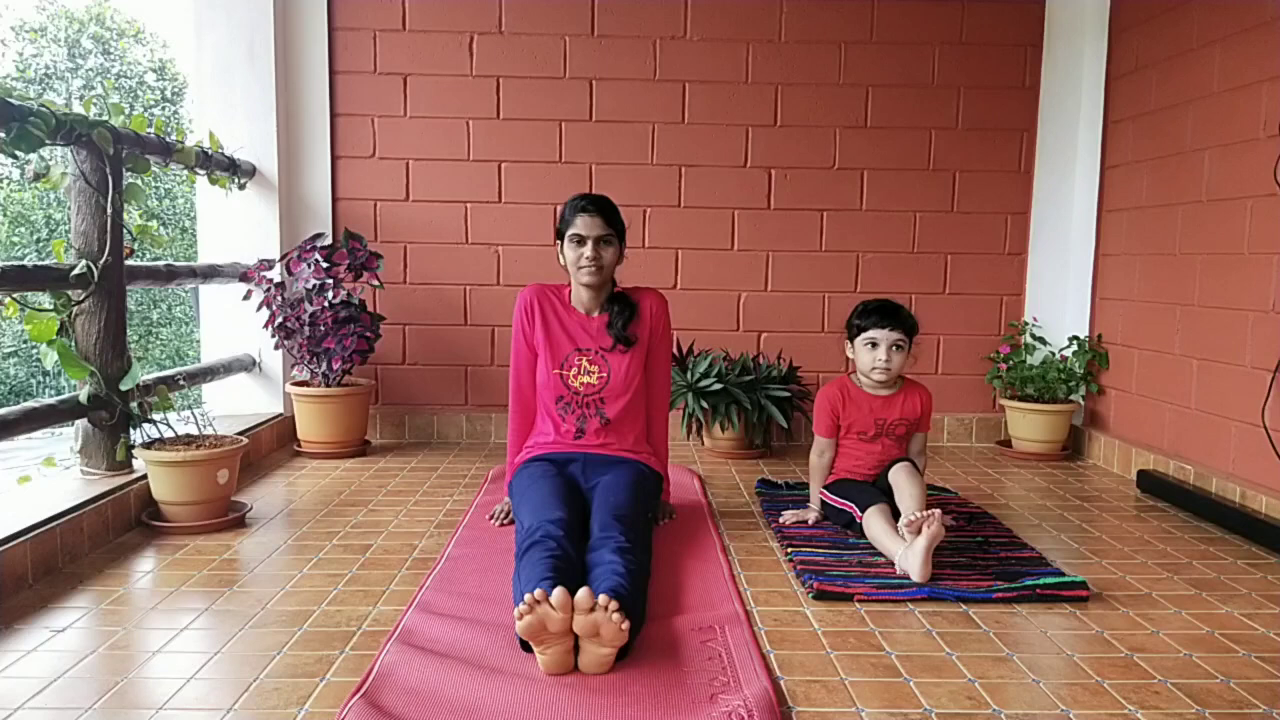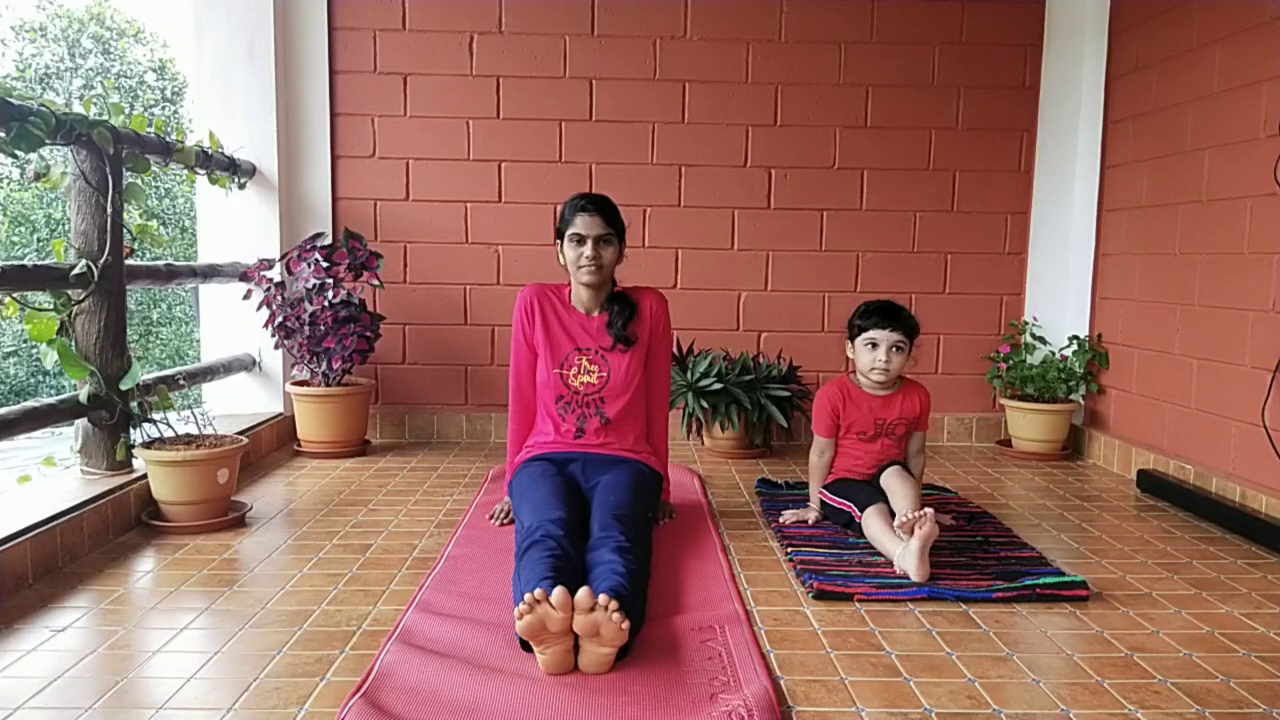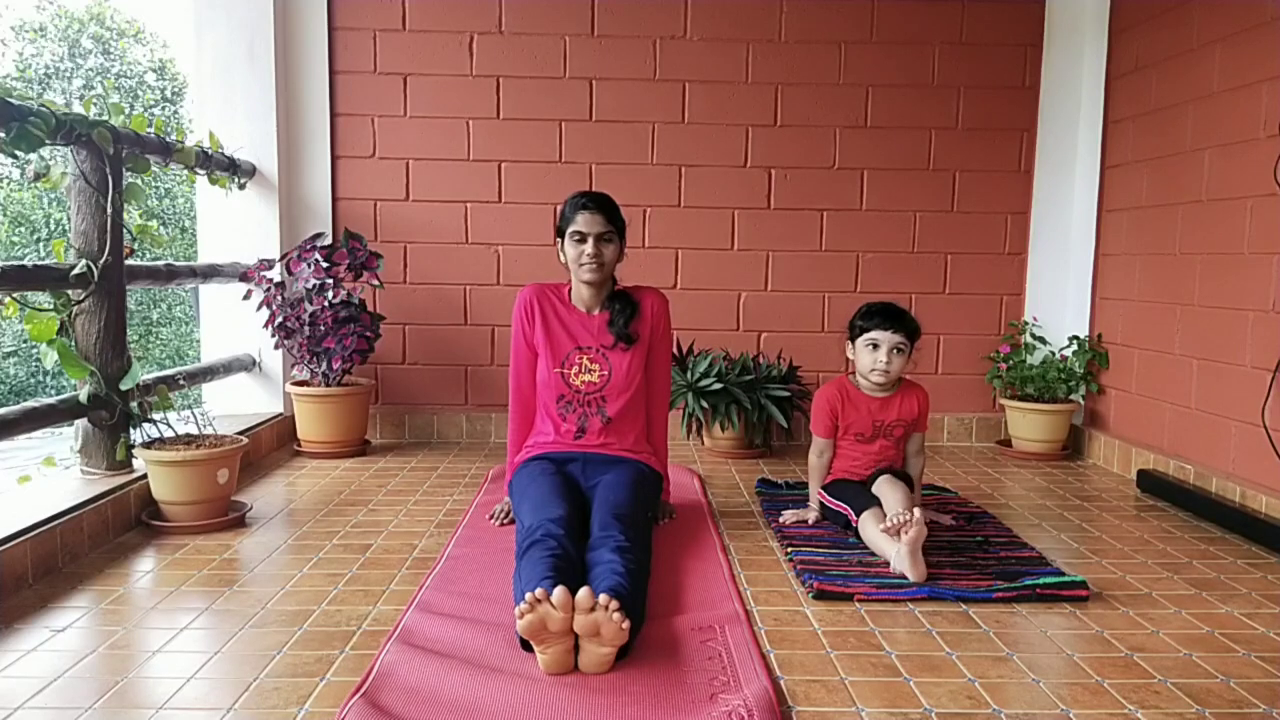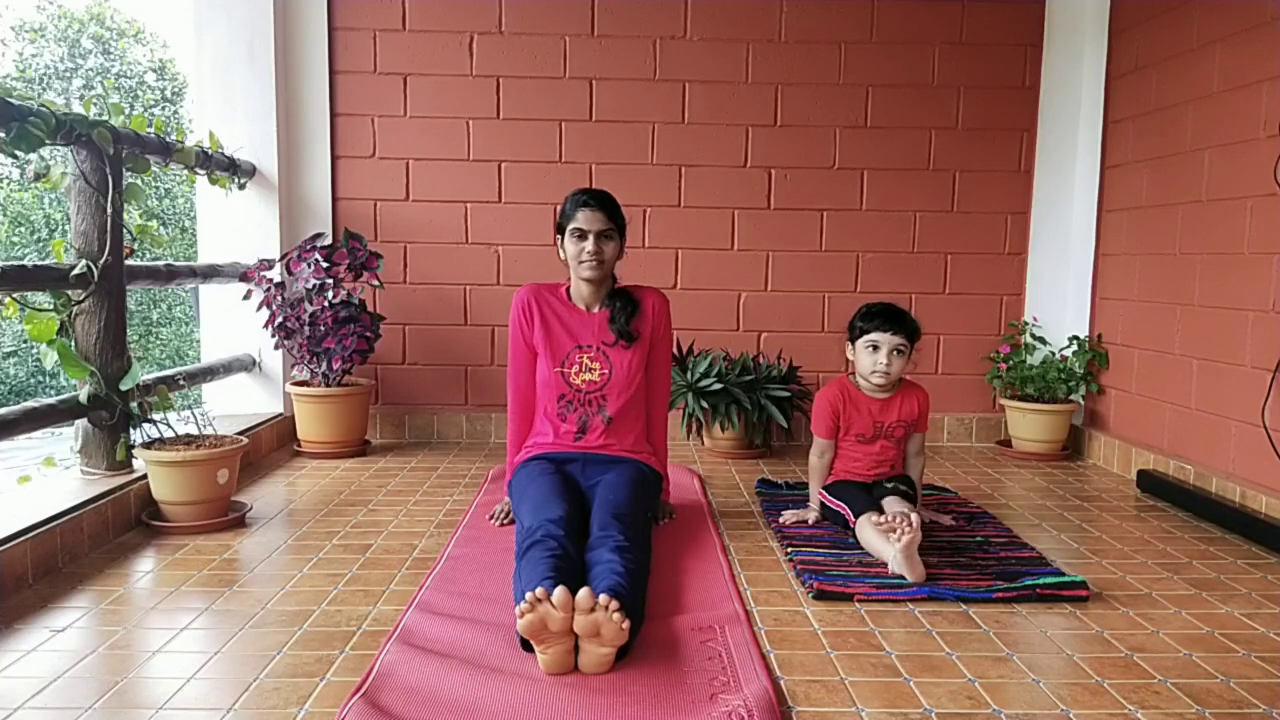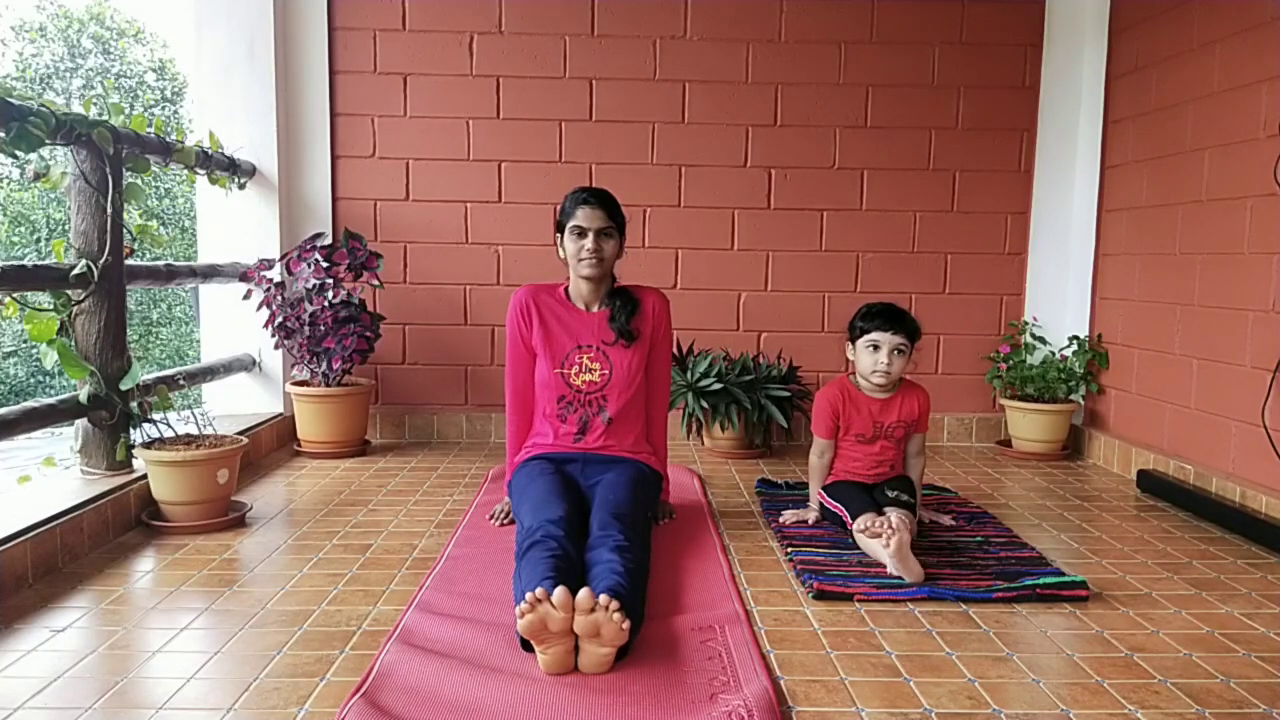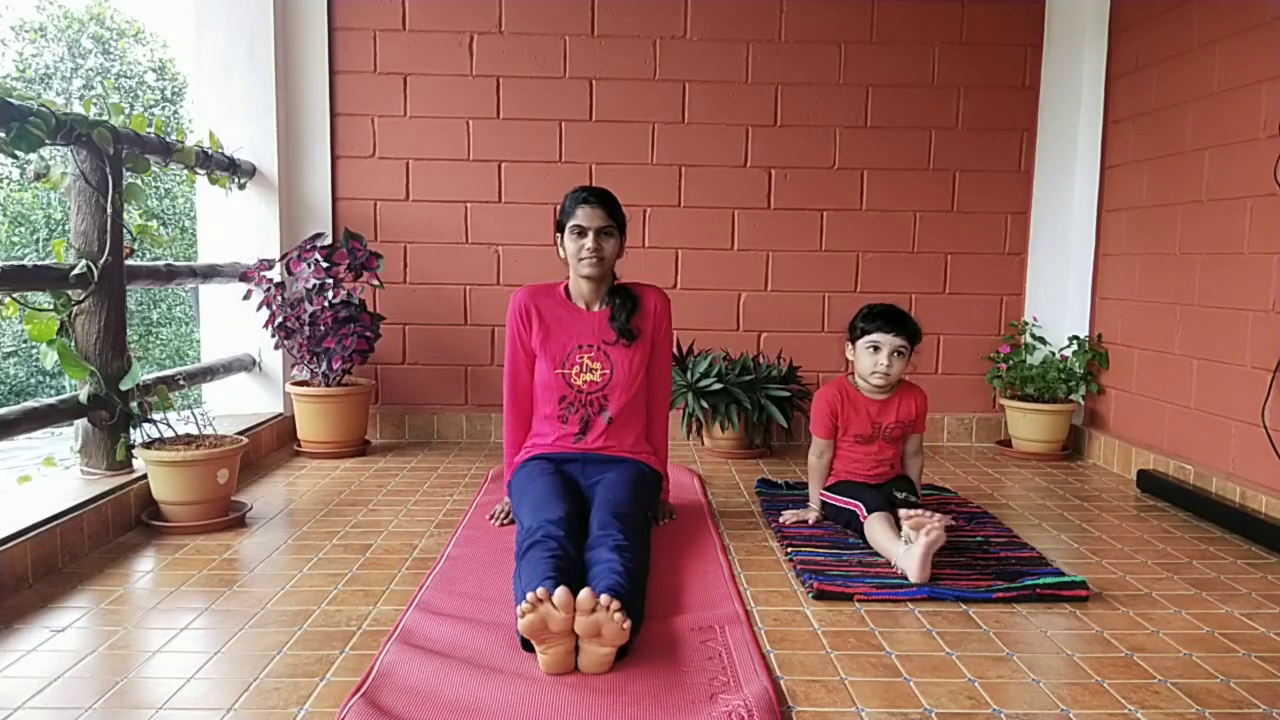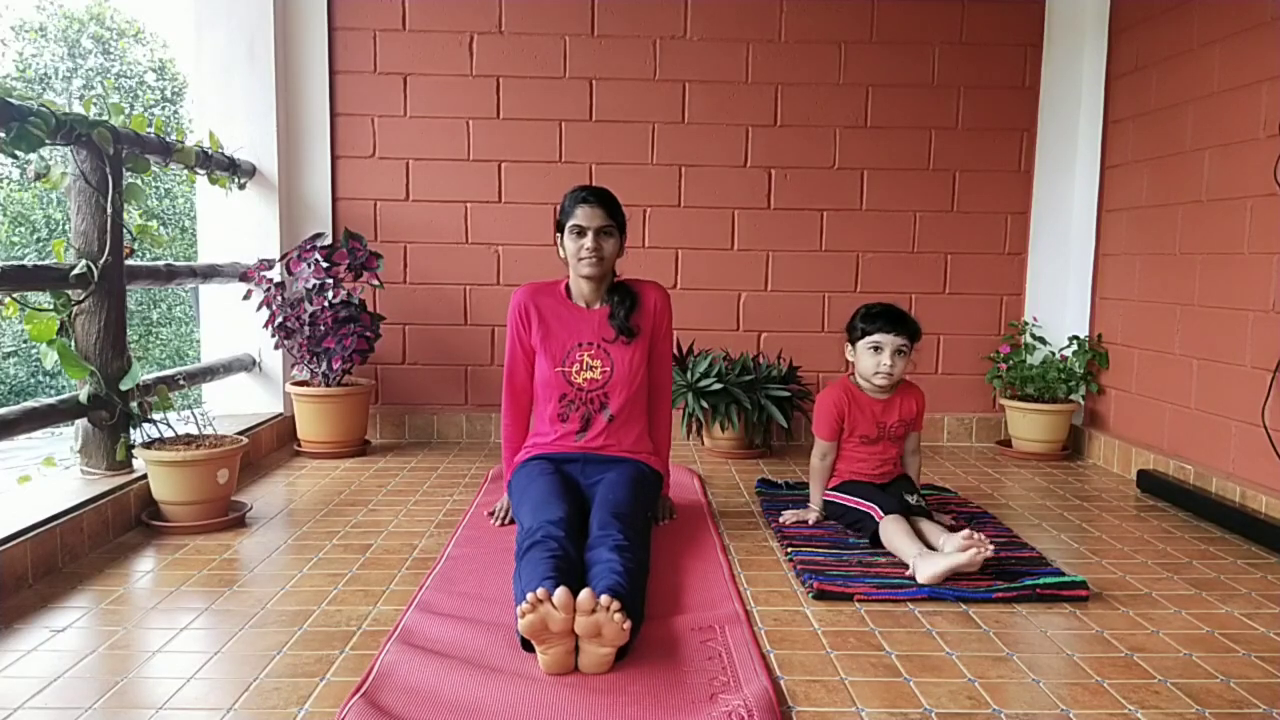
dt=0.2s
person 1, frame 1
left shoulder: (649, 307)
right shoulder: (534, 304)
left elbow: (657, 404)
right elbow: (522, 401)
left wrist: (659, 486)
right wrist: (514, 482)
left hip: (623, 463)
right hip: (547, 460)
left knee: (614, 532)
right knee: (547, 529)
left ankle: (609, 623)
right ankle: (546, 627)
person 1, frame 2
left shoulder: (649, 307)
right shoulder: (534, 303)
left elbow: (658, 403)
right elbow: (522, 401)
left wrist: (660, 487)
right wrist: (514, 481)
left hip: (624, 463)
right hip: (547, 460)
left knee: (615, 533)
right knee: (547, 528)
left ankle: (609, 624)
right ankle: (548, 625)
person 1, frame 3
left shoulder: (650, 307)
right shoulder: (534, 303)
left elbow: (658, 403)
right elbow: (522, 401)
left wrist: (660, 487)
right wrist: (514, 481)
left hip: (624, 463)
right hip: (547, 459)
left knee: (615, 532)
right knee: (548, 527)
left ankle: (608, 622)
right ankle: (546, 618)
person 1, frame 4
left shoulder: (650, 306)
right shoulder: (531, 303)
left elbow: (657, 403)
right elbow: (521, 402)
left wrist: (659, 487)
right wrist: (514, 480)
left hip: (623, 462)
right hip: (547, 460)
left knee: (615, 532)
right knee: (548, 527)
left ankle: (608, 623)
right ankle: (546, 624)
person 1, frame 5
left shoulder: (650, 306)
right shoulder: (529, 304)
left elbow: (657, 403)
right elbow: (519, 403)
left wrist: (659, 487)
right wrist: (514, 480)
left hip: (624, 463)
right hip: (546, 460)
left knee: (614, 533)
right knee: (548, 528)
left ankle: (607, 623)
right ankle: (547, 625)
person 1, frame 6
left shoulder: (650, 305)
right shoulder: (529, 304)
left elbow: (658, 402)
right elbow: (517, 402)
left wrist: (659, 486)
right wrist: (513, 483)
left hip: (624, 463)
right hip: (546, 461)
left knee: (614, 533)
right knee: (548, 529)
left ankle: (608, 622)
right ankle: (545, 625)
person 1, frame 7
left shoulder: (651, 301)
right shoulder: (529, 302)
left elbow: (659, 399)
right elbow: (516, 400)
left wrist: (659, 482)
right wrist: (511, 482)
left hip: (624, 463)
right hip: (546, 460)
left knee: (614, 533)
right knee: (548, 528)
left ankle: (607, 622)
right ankle: (547, 625)
person 2, frame 1
left shoulder: (918, 396)
right shoulder: (833, 395)
left elbow: (917, 454)
right elbow: (822, 453)
left wrist: (915, 500)
right wrist: (815, 505)
left hip: (889, 484)
right hip: (844, 485)
left knee: (904, 468)
right knee: (874, 505)
left ankle: (913, 529)
right ankle: (906, 555)
person 2, frame 2
left shoulder: (917, 396)
right shoulder: (833, 395)
left elbow: (915, 453)
right elbow: (821, 453)
left wrist: (914, 504)
right wrist: (815, 505)
left hip: (892, 482)
right hip: (843, 484)
left knee: (895, 473)
right knee: (872, 505)
left ankle: (910, 527)
right ankle: (905, 555)
person 2, frame 3
left shoulder: (916, 397)
right shoulder: (832, 395)
left elbow: (914, 454)
right elbow: (820, 454)
left wrist: (913, 505)
right wrist: (814, 505)
left hip: (888, 480)
right hip: (842, 484)
left knee: (888, 481)
right knee: (869, 510)
left ankle: (905, 529)
right ankle: (900, 556)
person 2, frame 4
left shoulder: (916, 398)
right shoulder: (833, 395)
left elbow: (915, 455)
right elbow: (821, 454)
left wrist: (913, 503)
right wrist: (814, 505)
left hip: (889, 483)
right hip: (843, 485)
left knee: (897, 495)
right knee: (866, 512)
left ankle: (905, 537)
right ankle: (897, 557)
person 2, frame 5
left shoulder: (917, 397)
right shoulder: (833, 396)
left elbow: (915, 455)
right elbow: (821, 454)
left wrist: (914, 504)
right wrist: (815, 505)
left hip: (891, 483)
right hip: (843, 484)
left knee: (897, 512)
right knee: (865, 515)
left ankle: (898, 540)
right ankle: (895, 559)
person 2, frame 6
left shoulder: (914, 398)
right shoulder: (832, 396)
left elbow: (912, 454)
right elbow: (821, 454)
left wrist: (914, 504)
right wrist: (815, 505)
left hip: (889, 483)
right hip: (842, 486)
left knee: (906, 511)
right knee: (875, 509)
left ankle: (920, 543)
right ankle: (906, 557)
person 2, frame 7
left shoulder: (913, 396)
right shoulder: (835, 398)
left elbow: (911, 453)
right elbow: (823, 456)
left wrist: (915, 497)
right wrist: (816, 506)
left hip: (892, 481)
right hip: (846, 486)
left knee: (917, 515)
right knee: (887, 512)
left ankle: (951, 546)
right ankle: (923, 560)
